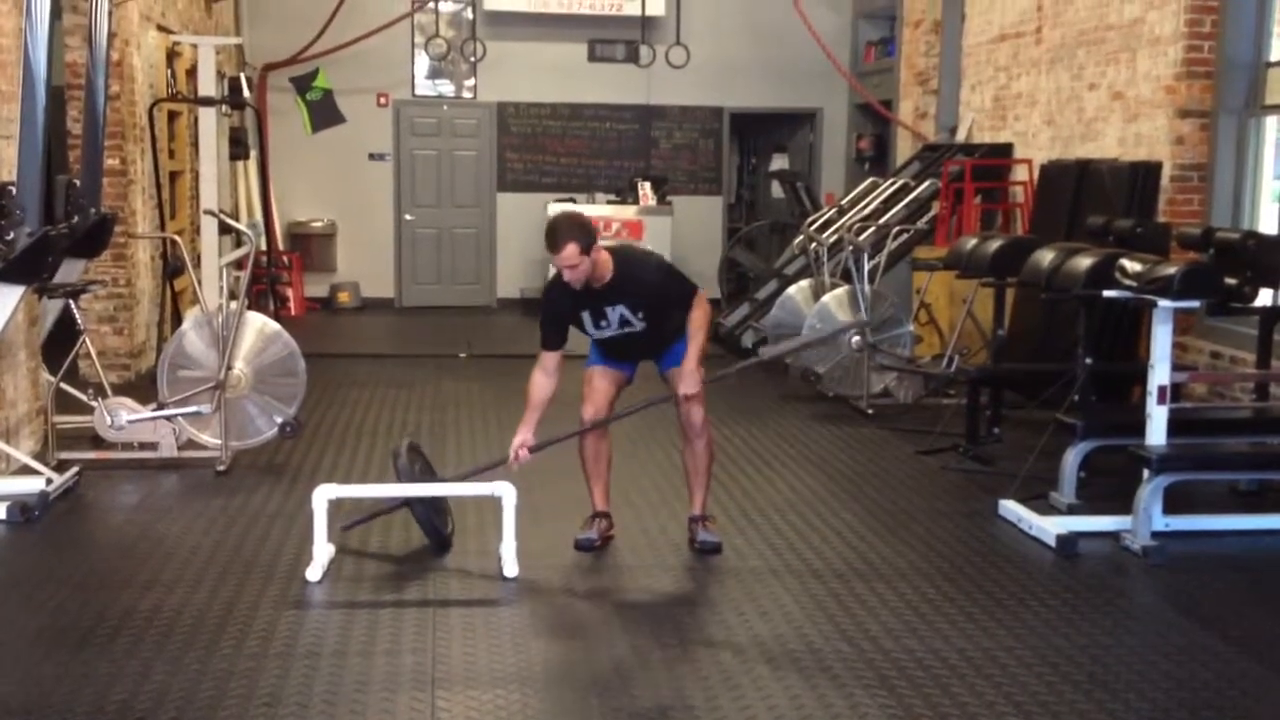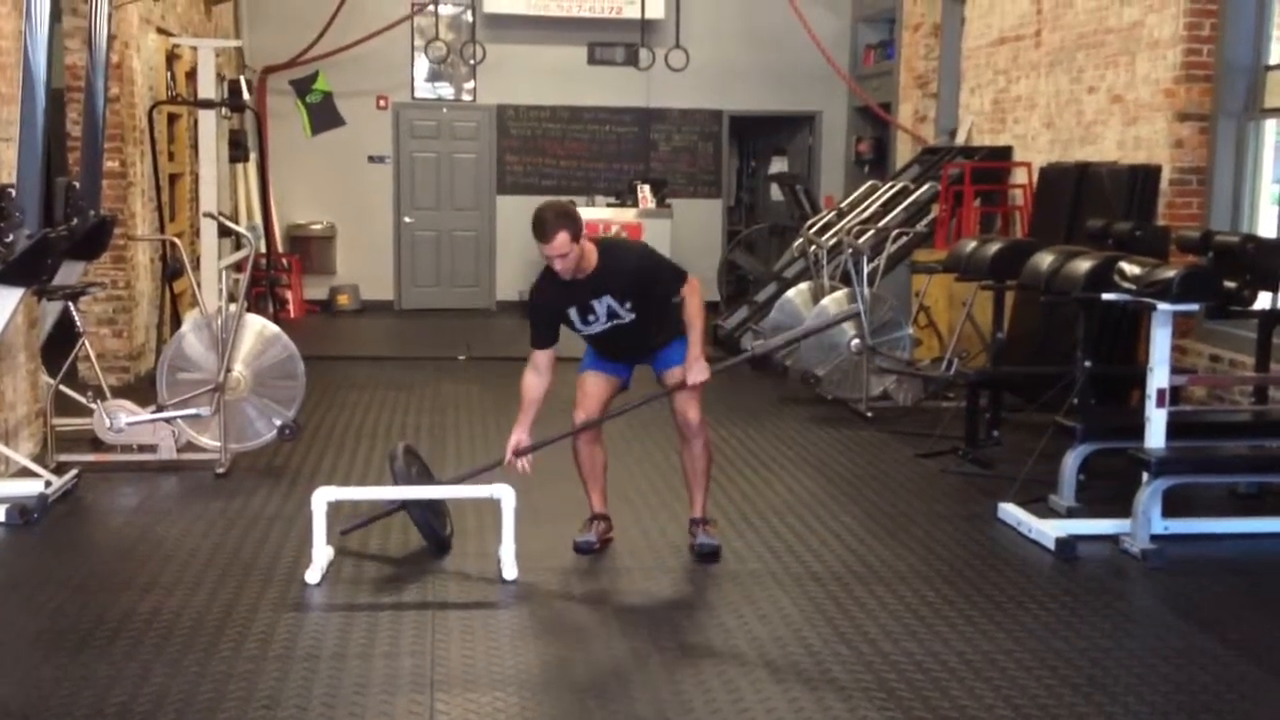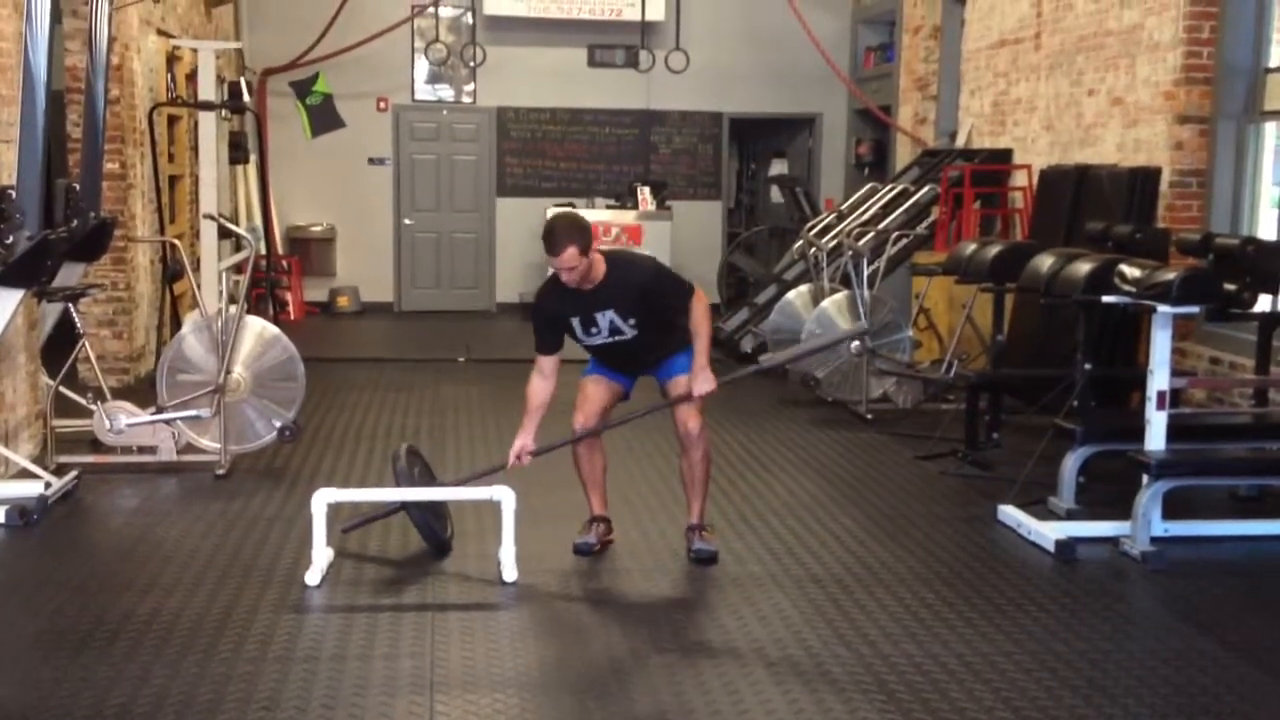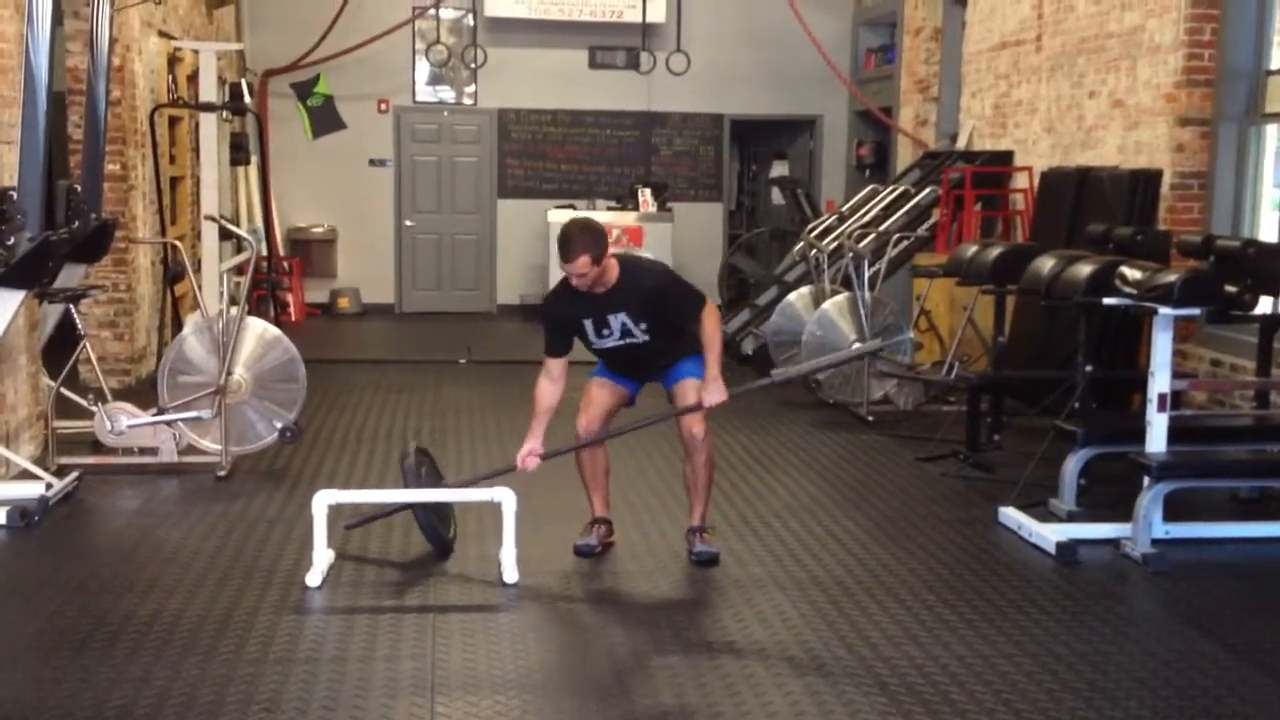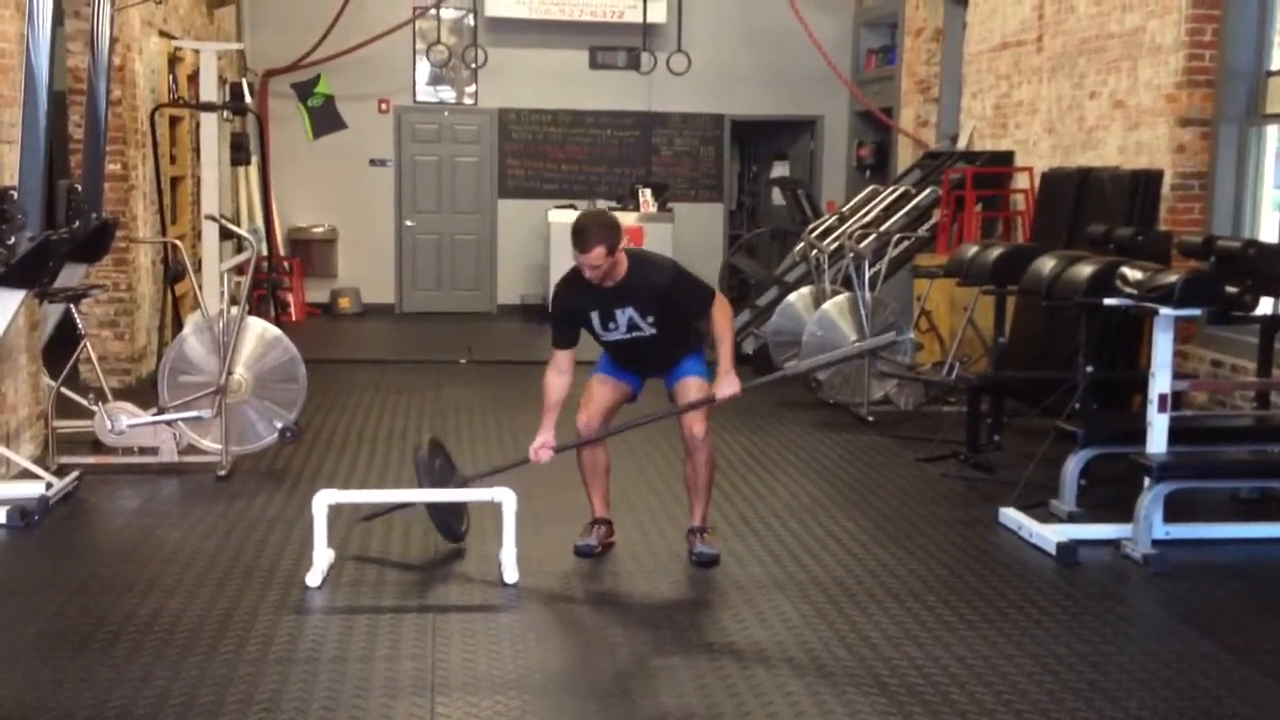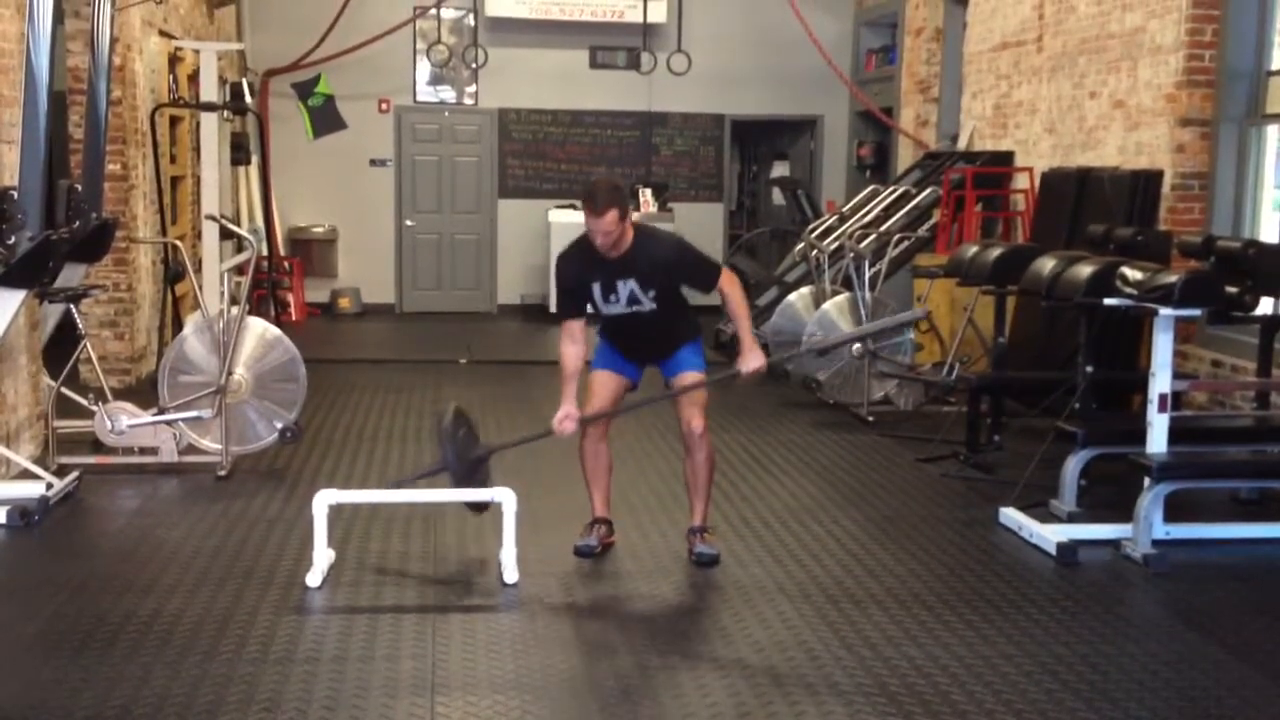
dt=0.2s
person 1, frame 1
left shoulder: (646, 268)
right shoulder: (557, 295)
left elbow: (699, 305)
right elbow: (547, 368)
left wrist: (691, 367)
right wrist: (526, 428)
left hip: (671, 338)
right hip: (611, 347)
left knee: (694, 418)
right knee: (591, 417)
left ankle: (699, 518)
right ankle: (601, 516)
person 1, frame 2
left shoulder: (631, 257)
right shoulder: (545, 293)
left elbow: (690, 289)
right elbow: (539, 366)
left wrist: (695, 356)
right wrist: (521, 428)
left hip: (665, 339)
right hip: (607, 349)
left knee: (691, 420)
right knee: (584, 419)
left ankle: (700, 521)
right ankle: (599, 518)
person 1, frame 3
left shoulder: (638, 271)
right shoulder: (550, 300)
left elbow: (697, 302)
right elbow: (545, 372)
left wrist: (702, 368)
right wrist: (526, 433)
left hip: (670, 351)
right hip: (611, 360)
left knee: (691, 429)
right knee: (583, 423)
left ankle: (697, 526)
right ankle: (599, 520)
person 1, frame 4
left shoulder: (651, 278)
right shoulder: (561, 302)
left elbow: (708, 313)
right elbow: (553, 374)
left wrist: (713, 378)
right wrist: (535, 437)
left hip: (677, 357)
right hip: (619, 365)
left knee: (695, 432)
right knee: (587, 426)
left ankle: (698, 529)
right ankle: (601, 522)
person 1, frame 5
left shoulder: (660, 274)
right shoulder: (569, 292)
left elbow: (719, 307)
right elbow: (561, 365)
left wrist: (726, 372)
right wrist: (546, 429)
left hip: (679, 354)
right hip: (622, 359)
left knee: (697, 432)
right knee: (588, 424)
left ankle: (698, 529)
right ankle: (601, 522)
person 1, frame 6
left shoulder: (665, 249)
right shoulder: (572, 264)
left elbow: (727, 282)
right elbow: (573, 335)
left wrist: (748, 346)
right wrist: (568, 400)
left hip: (676, 342)
right hip: (618, 345)
left knee: (695, 428)
right knee: (591, 421)
left ankle: (699, 529)
right ankle: (600, 522)
